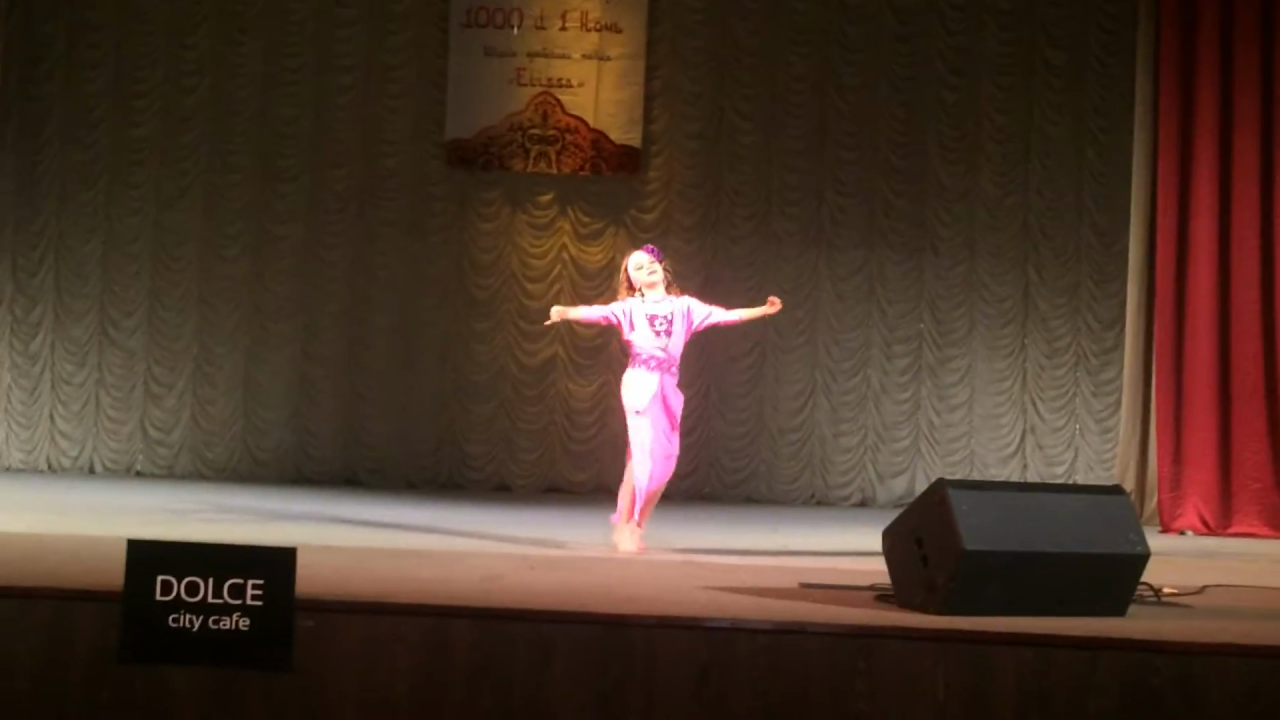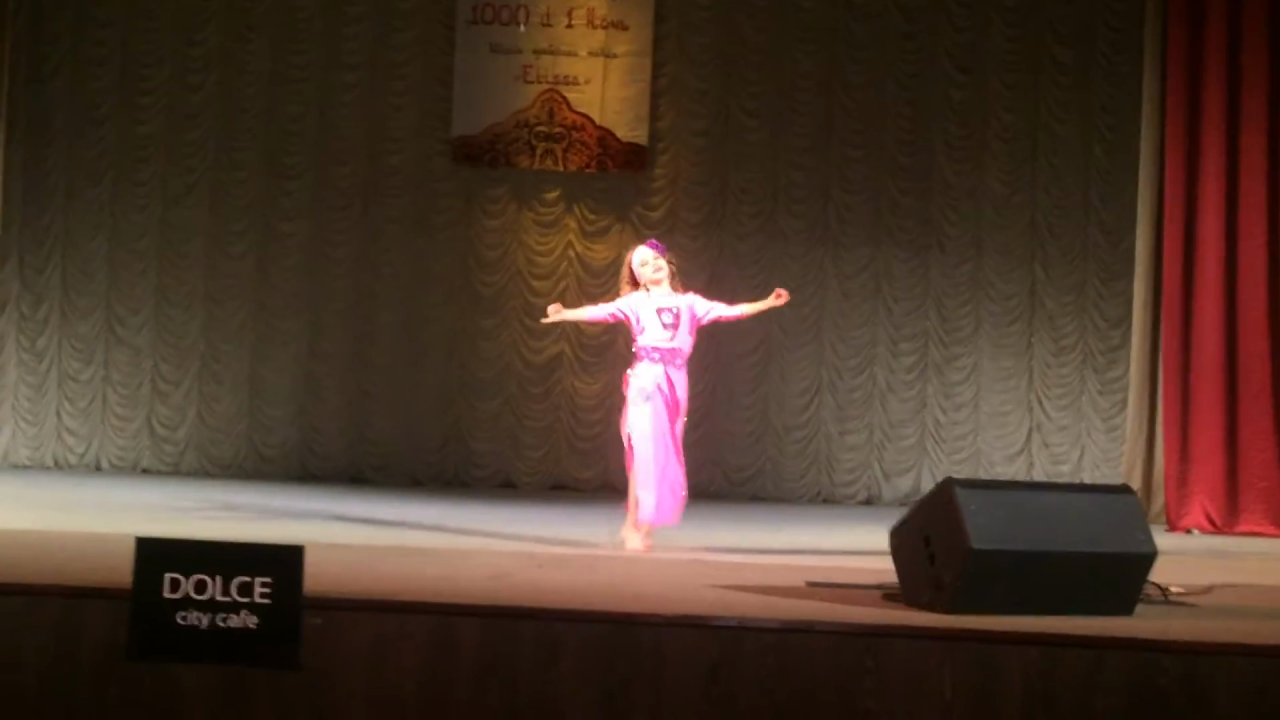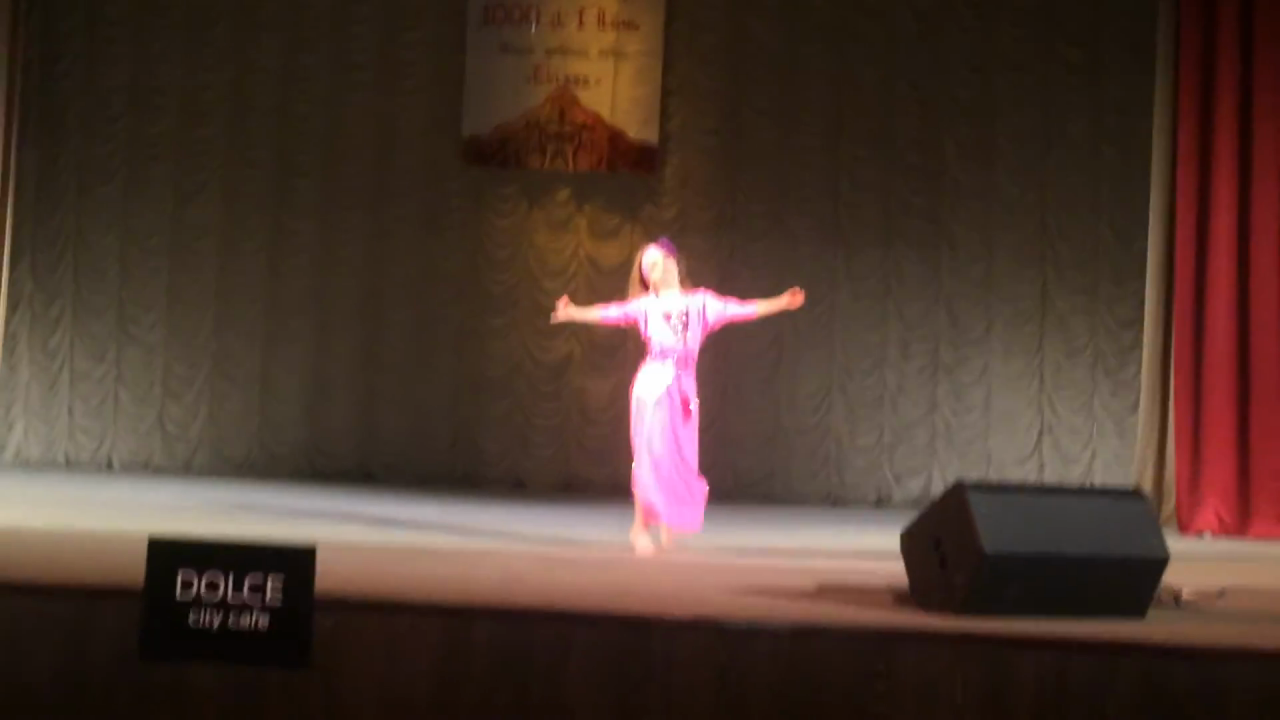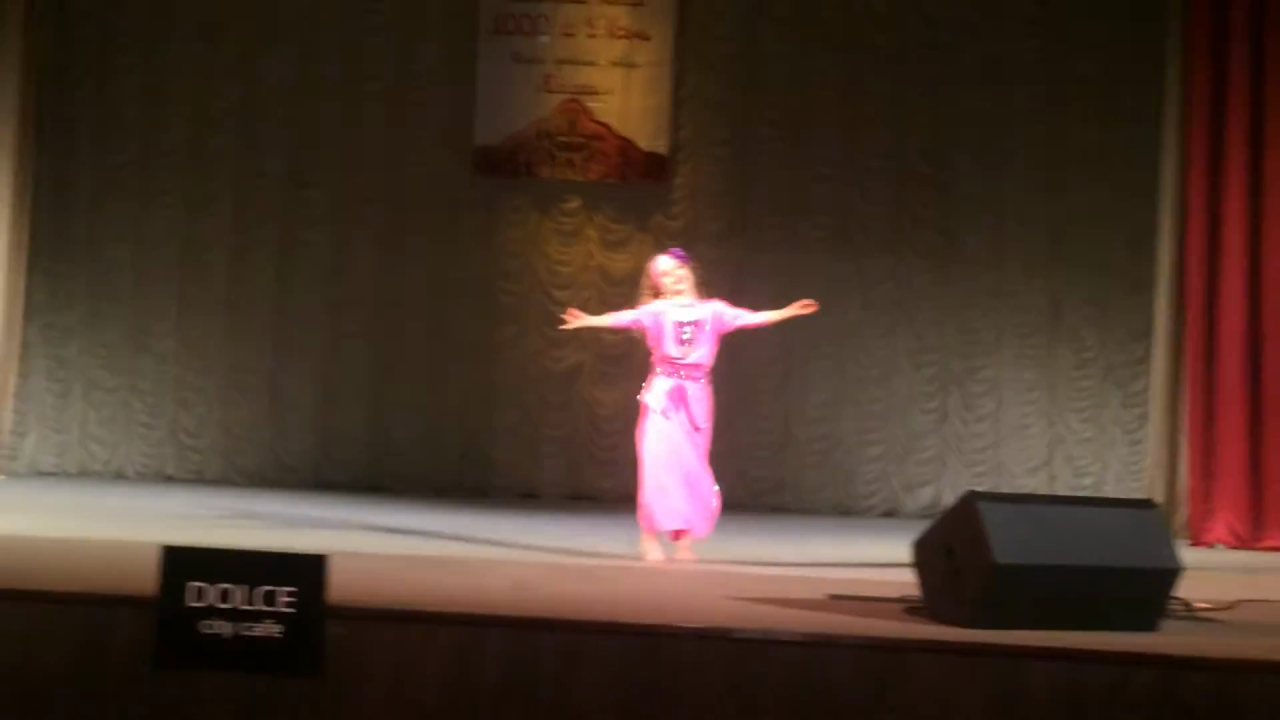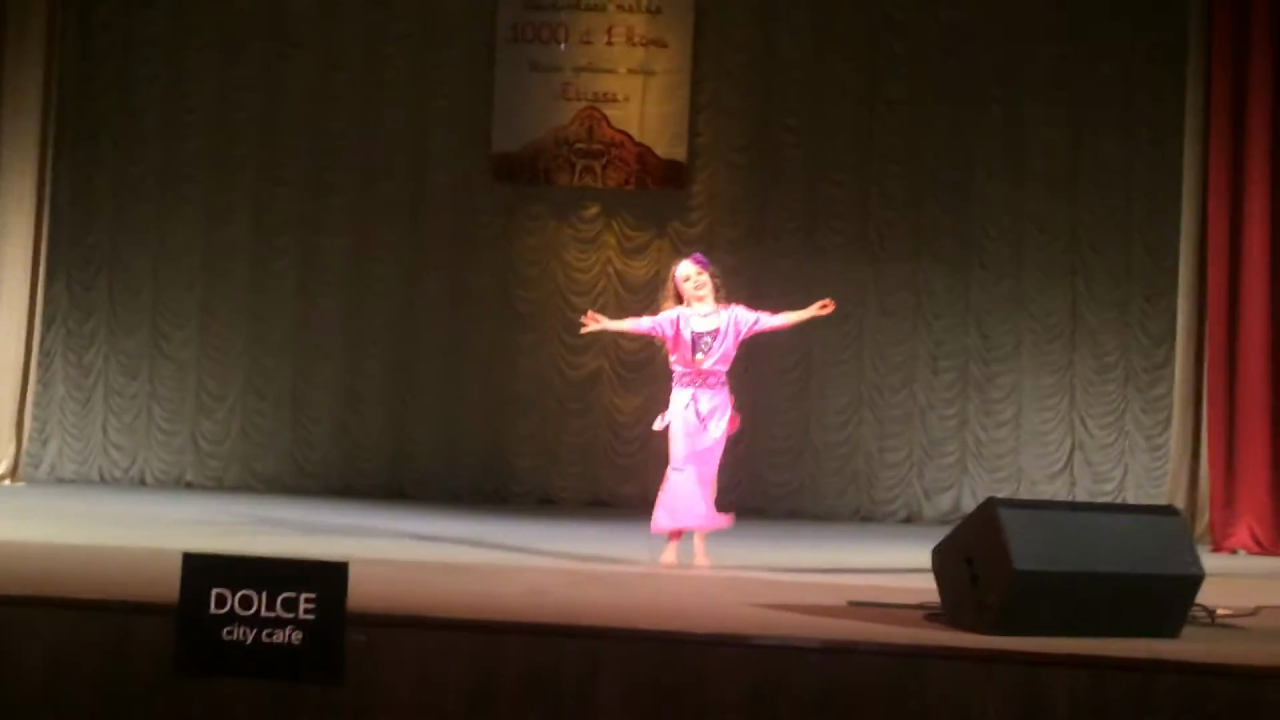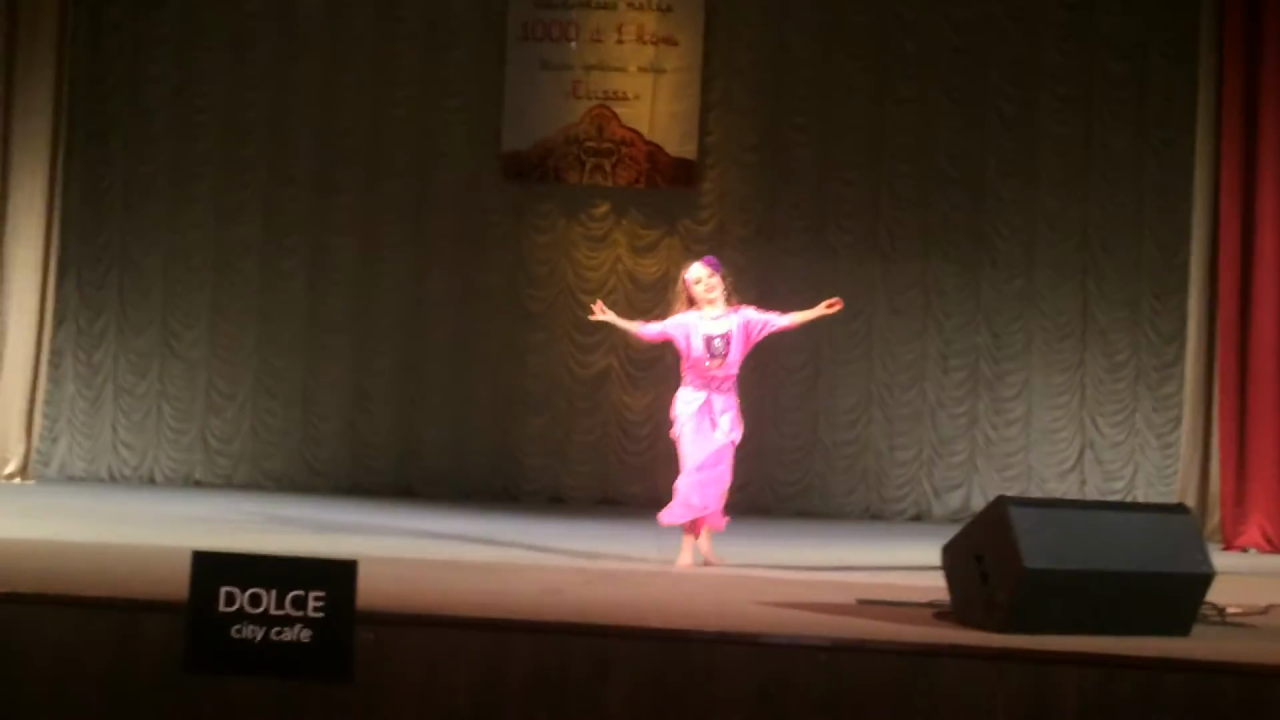
dt=0.1s
person 1, frame 1
left shoulder: (684, 305)
right shoulder: (629, 306)
left elbow: (724, 316)
right elbow: (595, 313)
left wrist: (763, 310)
right wrist: (564, 312)
left hip: (668, 386)
right hip: (640, 384)
left knee: (663, 459)
right knee: (644, 454)
left ankle: (636, 525)
right ankle: (623, 527)
person 1, frame 2
left shoulder: (689, 302)
right shoulder: (635, 301)
left elbow: (727, 312)
right elbow: (601, 311)
left wrist: (766, 303)
right wrist: (564, 313)
left hip: (675, 381)
right hip: (646, 379)
left knee: (668, 458)
right knee: (646, 453)
right ankle: (632, 527)
person 1, frame 3
left shoulder: (700, 300)
right shoulder: (645, 304)
left elbow: (740, 310)
right elbow: (613, 314)
left wrist: (779, 303)
right wrist: (577, 313)
left hip: (682, 385)
right hip: (652, 383)
left knee: (680, 456)
right knee: (650, 455)
left ankle: (667, 520)
right ankle: (641, 529)
person 1, frame 4
left shoulder: (712, 310)
right shoulder: (656, 311)
left elbow: (752, 318)
right elbow: (624, 318)
left wrist: (792, 311)
right wrist: (587, 320)
left hip: (697, 393)
right hip: (663, 392)
left knee: (691, 466)
right knee: (658, 463)
left ankle: (684, 538)
right ankle: (650, 537)
person 1, frame 5
left shoulder: (732, 315)
right shoulder: (677, 317)
left elbow: (772, 321)
right elbow: (641, 324)
left wrist: (809, 312)
right wrist: (606, 324)
left hip: (716, 399)
right hip: (685, 398)
left knee: (704, 469)
right knee: (683, 464)
left ankle: (699, 539)
right ankle: (672, 541)
person 1, frame 6
left shoulder: (743, 317)
right shoulder: (687, 321)
left elbow: (781, 321)
right elbow: (651, 331)
left wrist: (817, 312)
right wrist: (615, 319)
left hip: (724, 404)
right hip: (692, 401)
left knee: (718, 472)
right knee: (695, 468)
left ankle: (704, 537)
right ankle: (689, 544)
